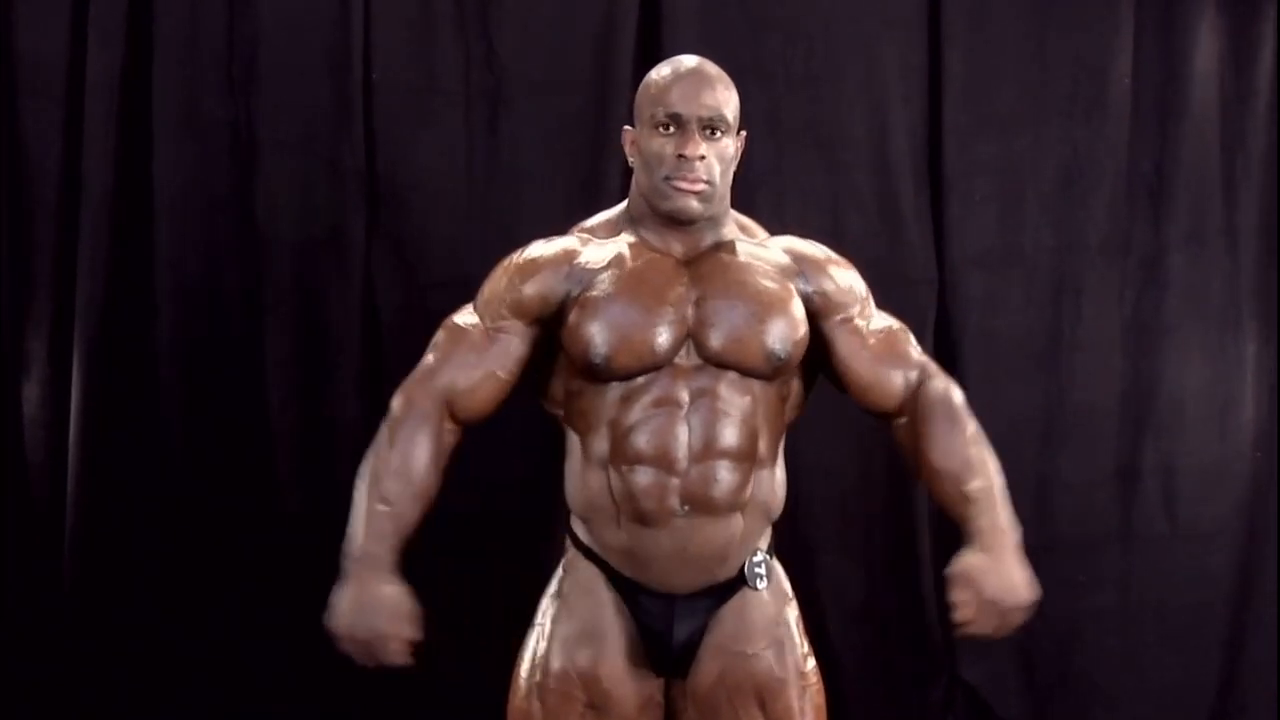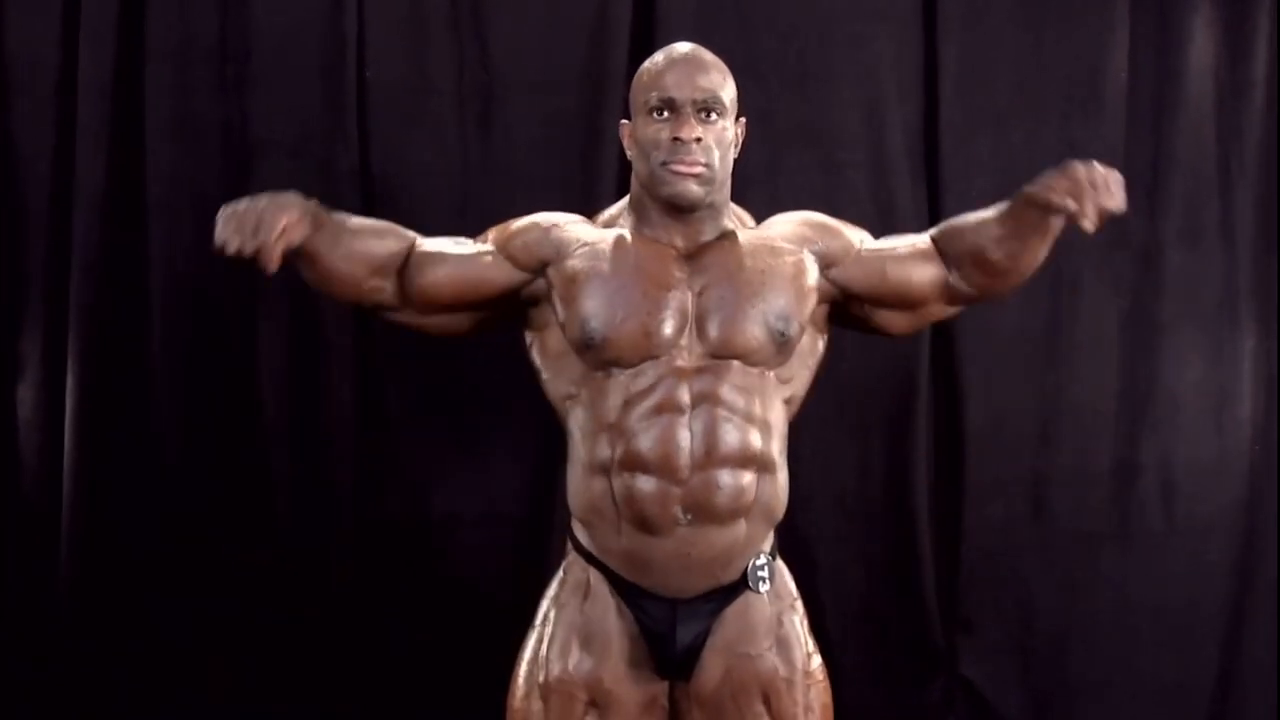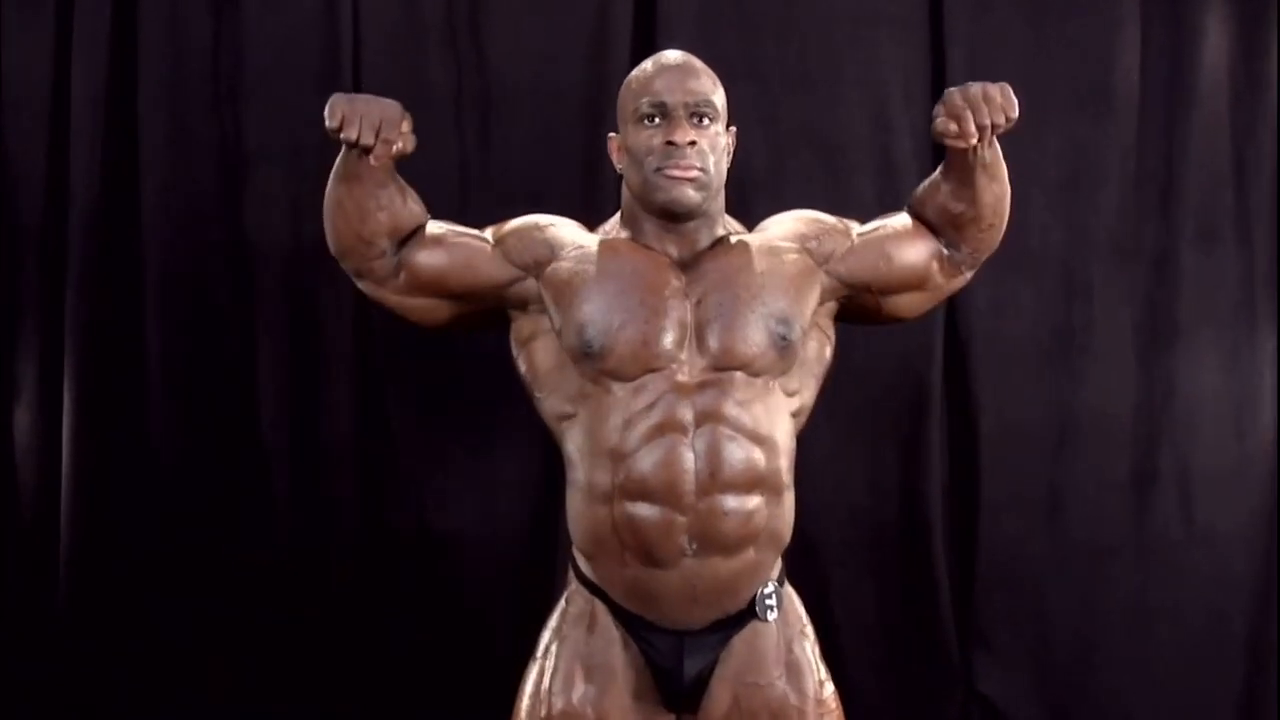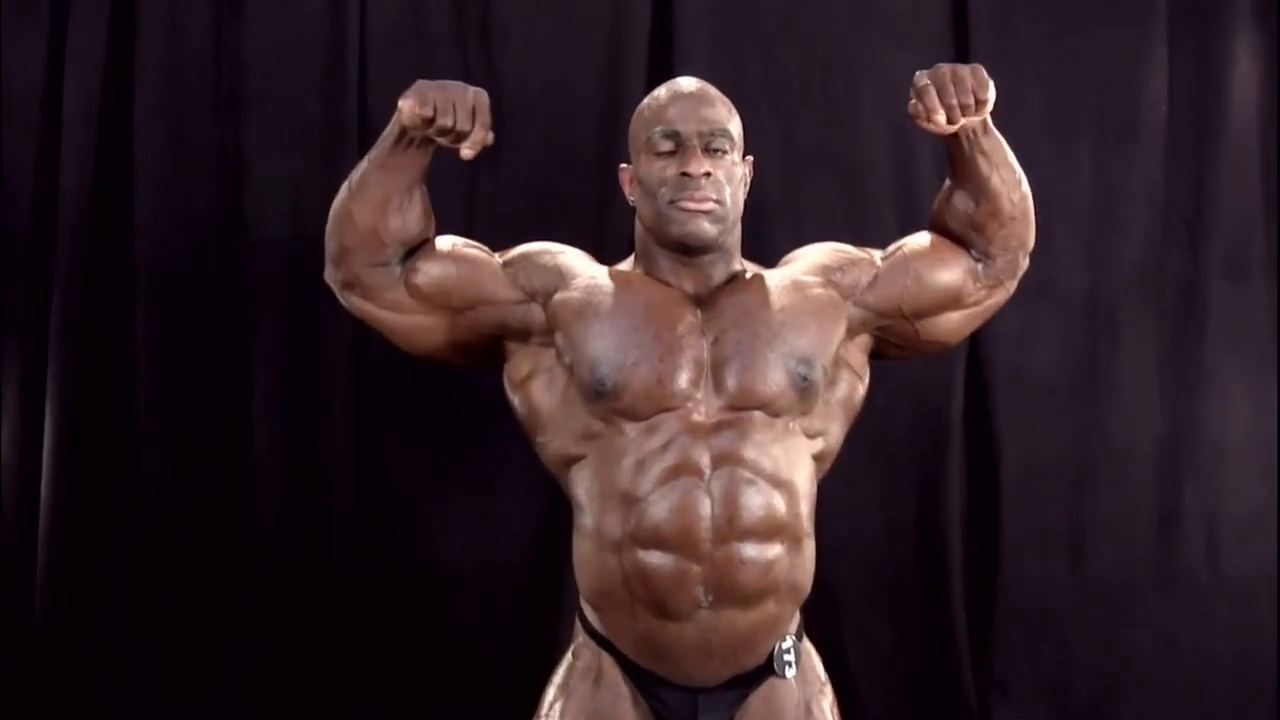
dt=0.4s
person 1, frame 1
left shoulder: (805, 273)
right shoulder: (553, 271)
left elbow: (923, 396)
right elbow: (430, 404)
left wrist: (992, 535)
right wrist: (370, 562)
left hip: (746, 605)
right hip: (598, 602)
person 1, frame 2
left shoulder: (802, 255)
right shoulder: (557, 254)
left elbow: (955, 267)
right elbow: (398, 270)
left wrist: (1040, 206)
right wrist: (307, 223)
left hip: (749, 606)
right hip: (601, 602)
person 1, frame 3
left shoulder: (804, 259)
right shoulder: (550, 264)
left elbow: (953, 243)
right elbow: (381, 256)
left wrist: (972, 150)
right wrist: (364, 159)
left hip: (757, 633)
right hip: (605, 633)
person 1, frame 4
left shoulder: (829, 299)
right shoulder: (555, 298)
left elbow: (992, 257)
right elbow: (368, 270)
left wrist: (970, 130)
right wrist: (410, 136)
